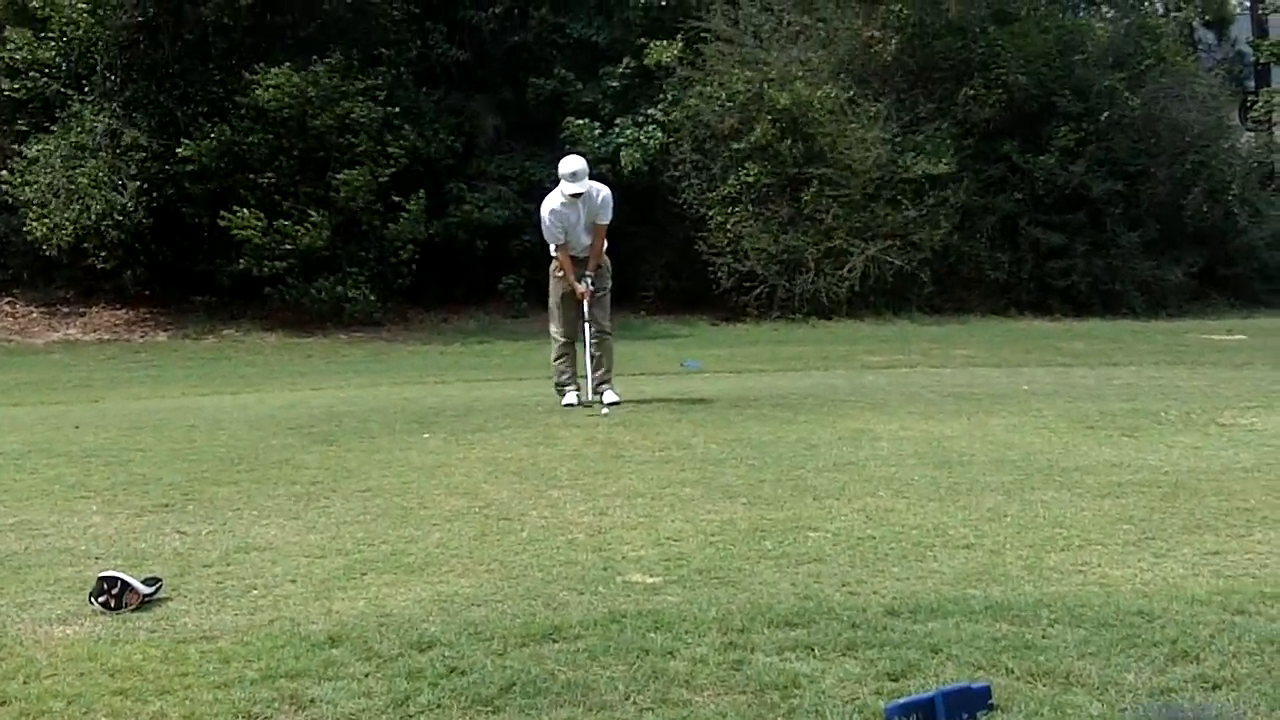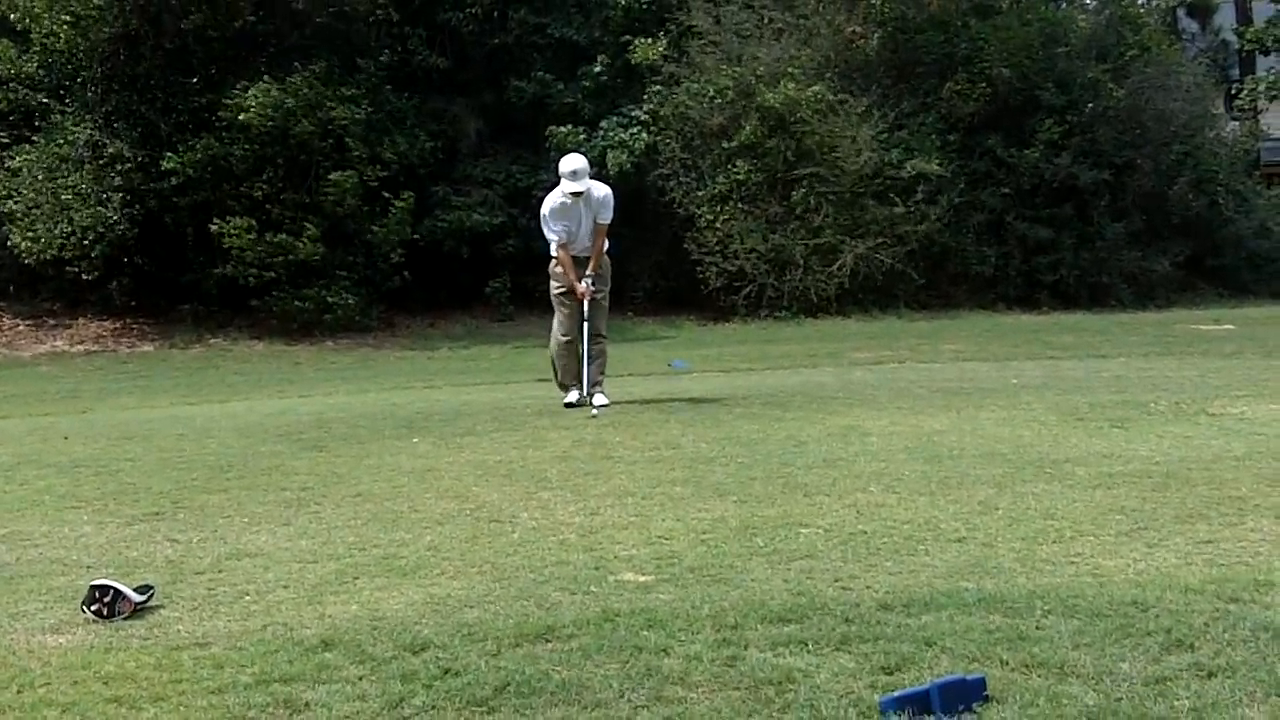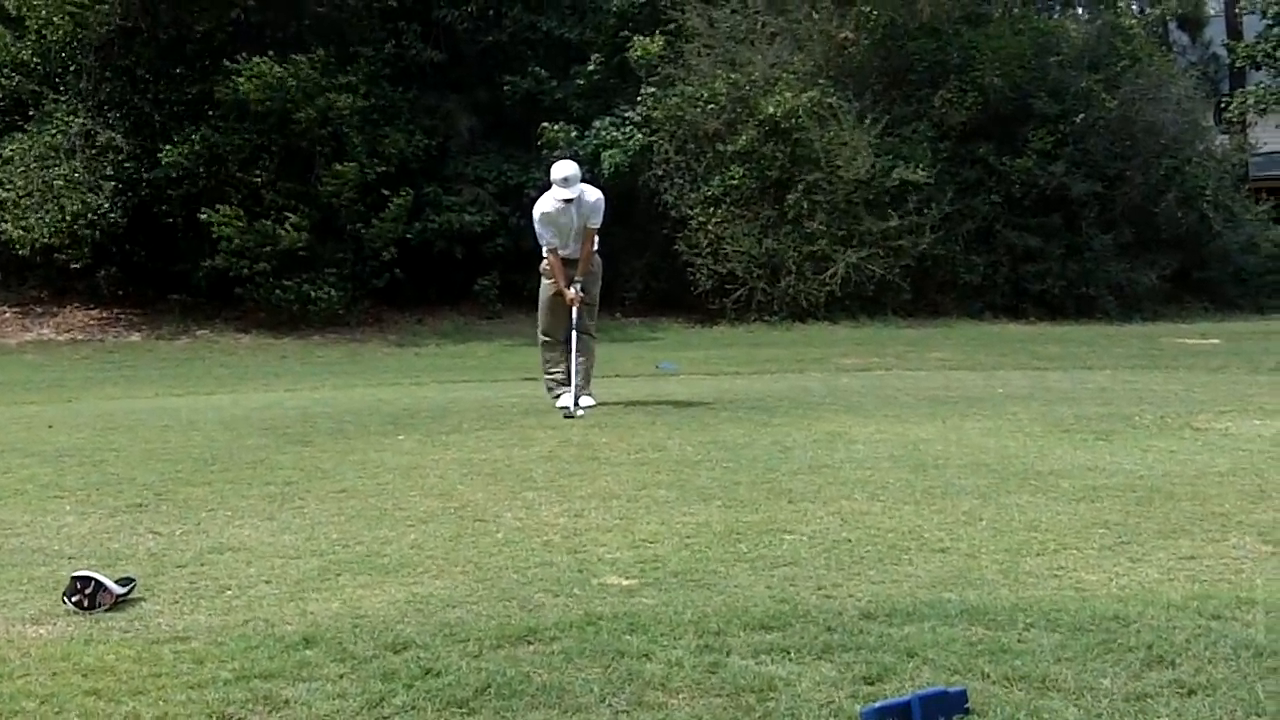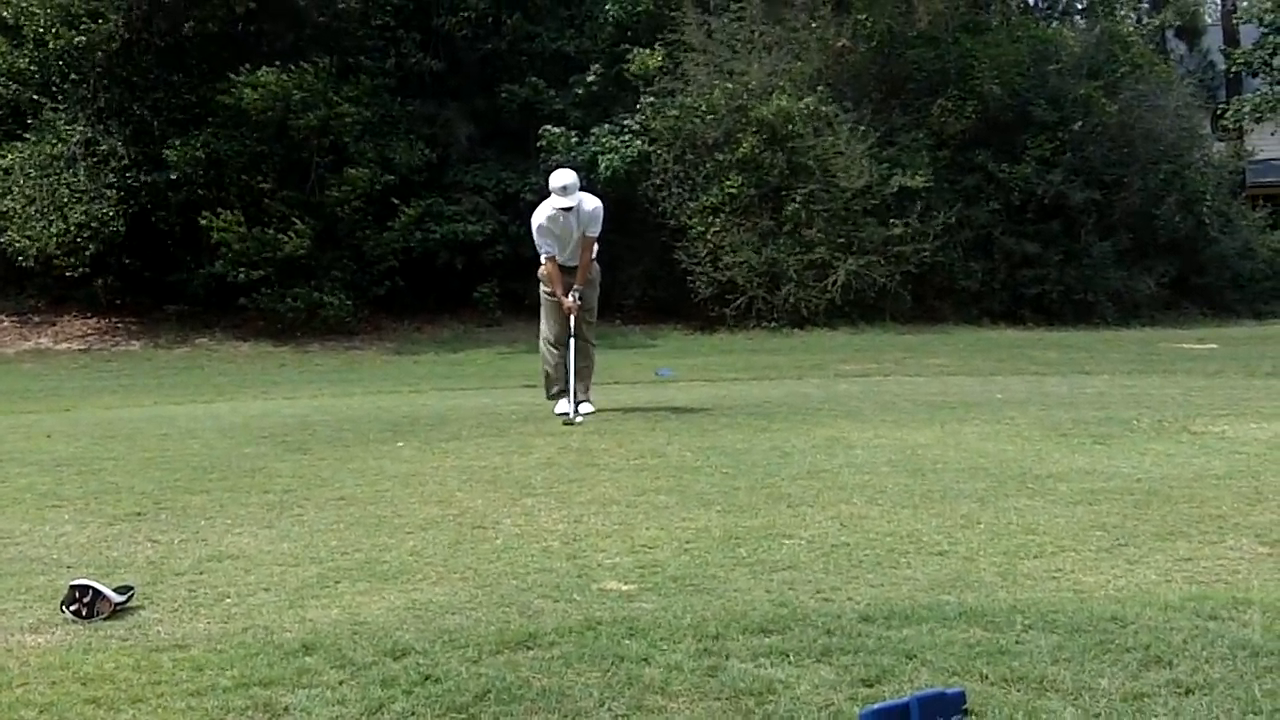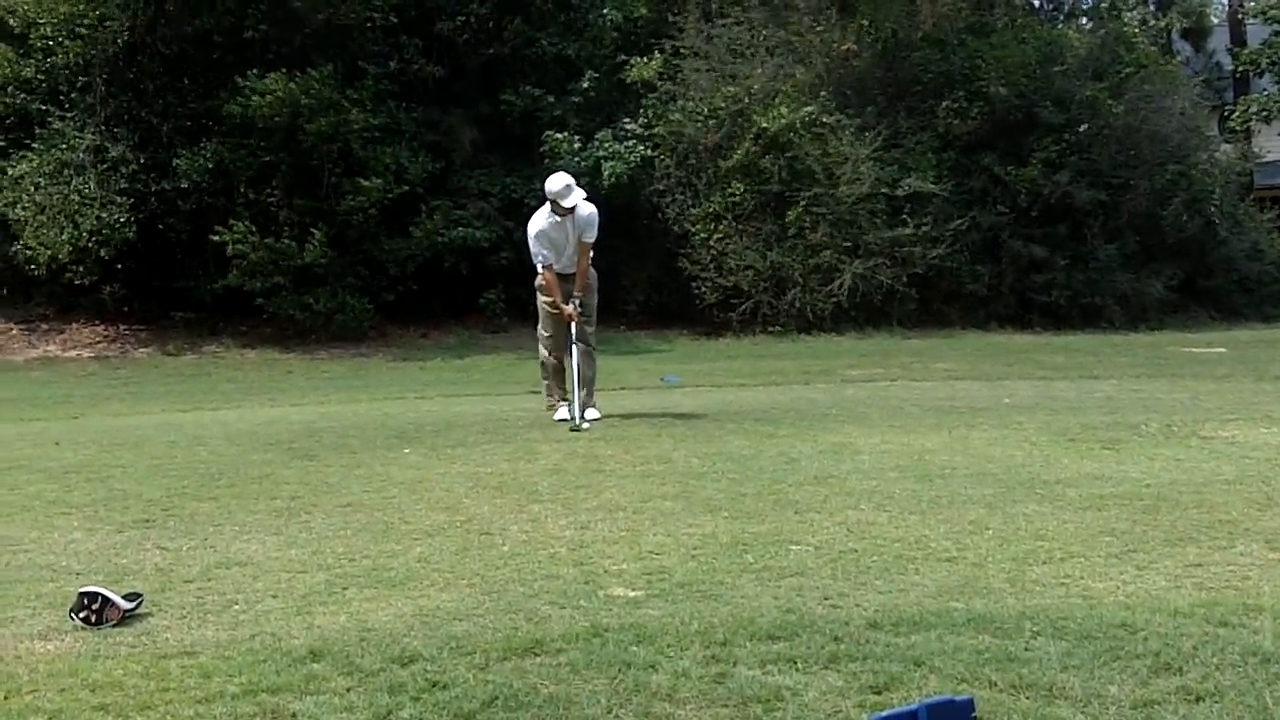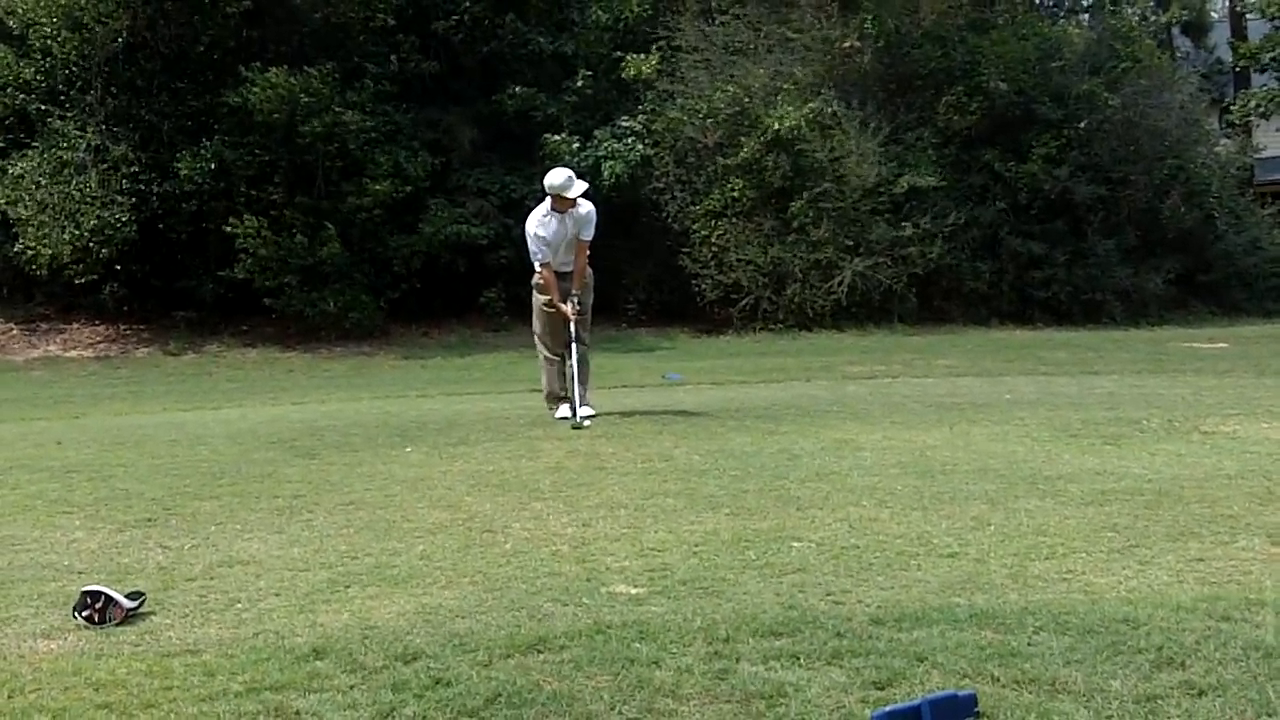
dt=0.4s
person 1, frame 1
left shoulder: (602, 194)
right shoulder: (551, 205)
left elbow: (598, 238)
right elbow: (560, 248)
left wrist: (589, 275)
right wrist: (573, 283)
left hip: (596, 262)
right hip: (565, 265)
left knee: (601, 327)
right knee: (563, 331)
left ankle: (604, 386)
right ankle: (568, 387)
person 1, frame 2
left shoulder: (603, 194)
right shoulder: (551, 204)
left elbow: (599, 238)
right elbow: (561, 247)
left wrist: (589, 276)
right wrist: (575, 283)
left hip: (596, 262)
right hip: (564, 264)
left knee: (597, 329)
right knee: (565, 331)
left ankle: (595, 388)
right ankle: (571, 387)
person 1, frame 3
left shoulder: (594, 198)
right shoulder: (542, 208)
left elbow: (588, 242)
right elbow: (552, 251)
left wrist: (578, 281)
right wrist: (564, 289)
left hip: (587, 263)
right hip: (556, 265)
left knee: (585, 329)
right knee: (552, 331)
left ankle: (583, 388)
right ankle: (561, 389)
person 1, frame 4
left shoulder: (593, 206)
right shoulder: (541, 217)
left elbow: (587, 250)
right elbow: (550, 259)
left wrist: (577, 289)
right wrist: (562, 296)
left hip: (585, 270)
right hip: (554, 272)
left knee: (584, 335)
right knee: (552, 337)
left ankle: (582, 395)
right ankle: (560, 395)
person 1, frame 5
left shoulder: (588, 212)
right shoulder: (537, 225)
left elbow: (583, 257)
right elbow: (547, 268)
left wrist: (576, 296)
right wrist: (561, 304)
left hip: (582, 277)
right hip: (551, 280)
left knee: (586, 341)
right knee: (552, 345)
left ankle: (587, 402)
right ankle: (558, 403)
person 1, frame 6
left shoulder: (586, 210)
right shoulder: (536, 222)
left elbow: (581, 255)
right elbow: (544, 266)
left wrist: (574, 294)
right wrist: (558, 303)
left hip: (579, 275)
right hip: (548, 279)
left knee: (580, 340)
right knee: (550, 343)
left ankle: (580, 399)
right ankle: (559, 401)
